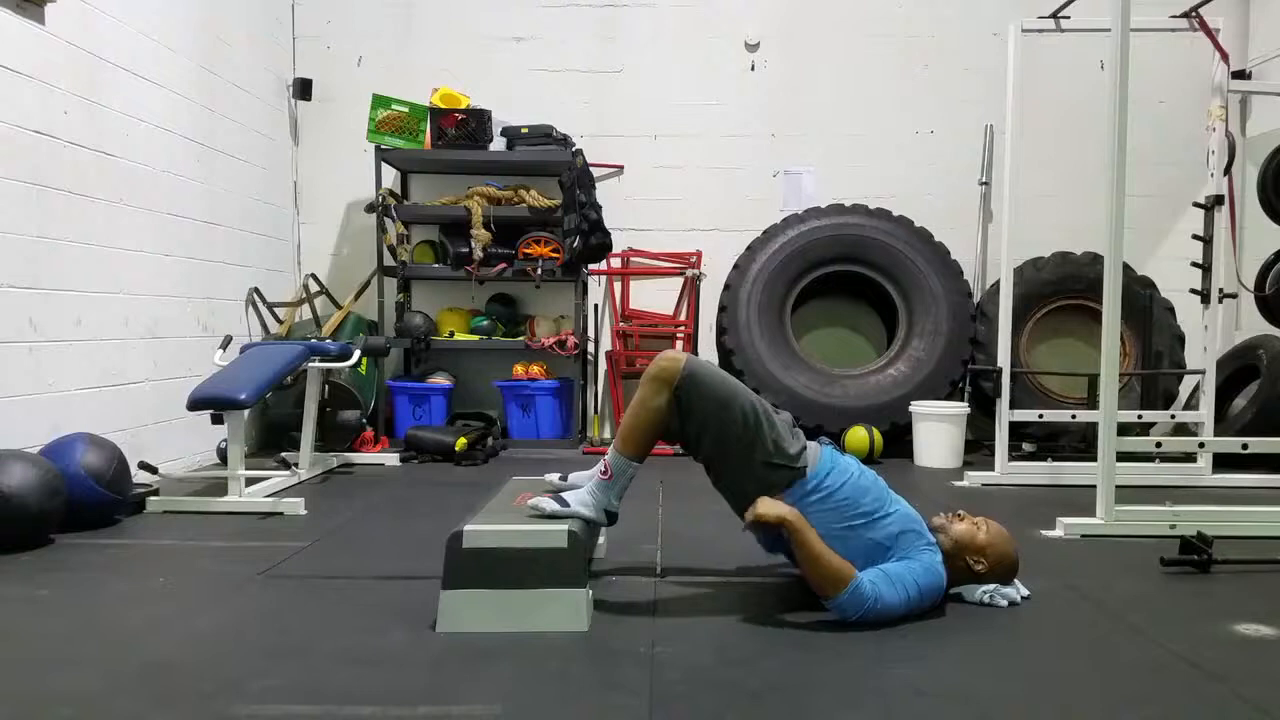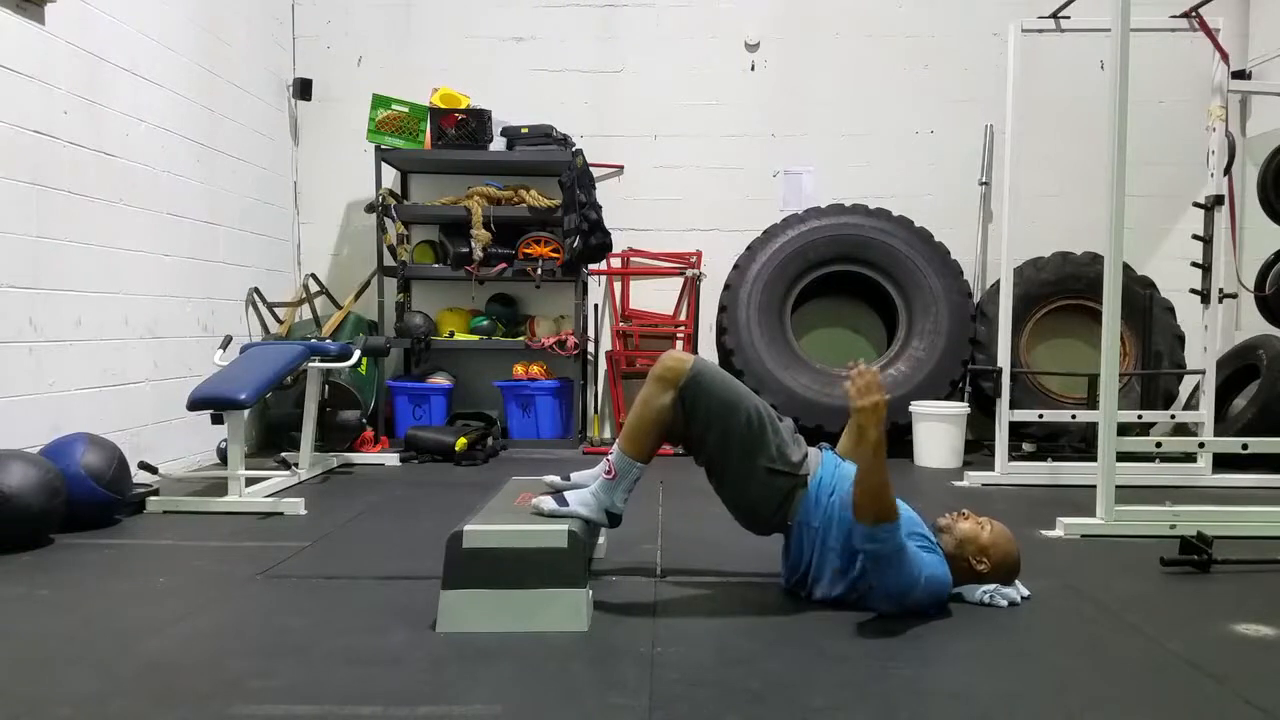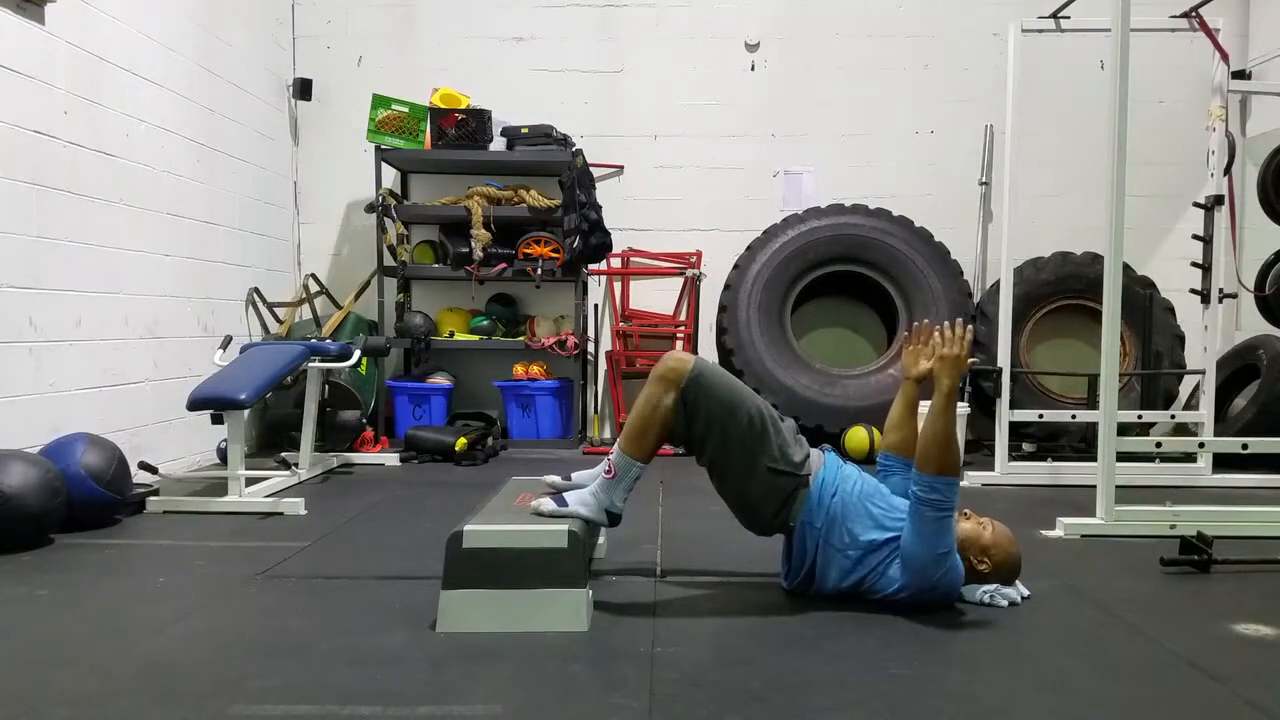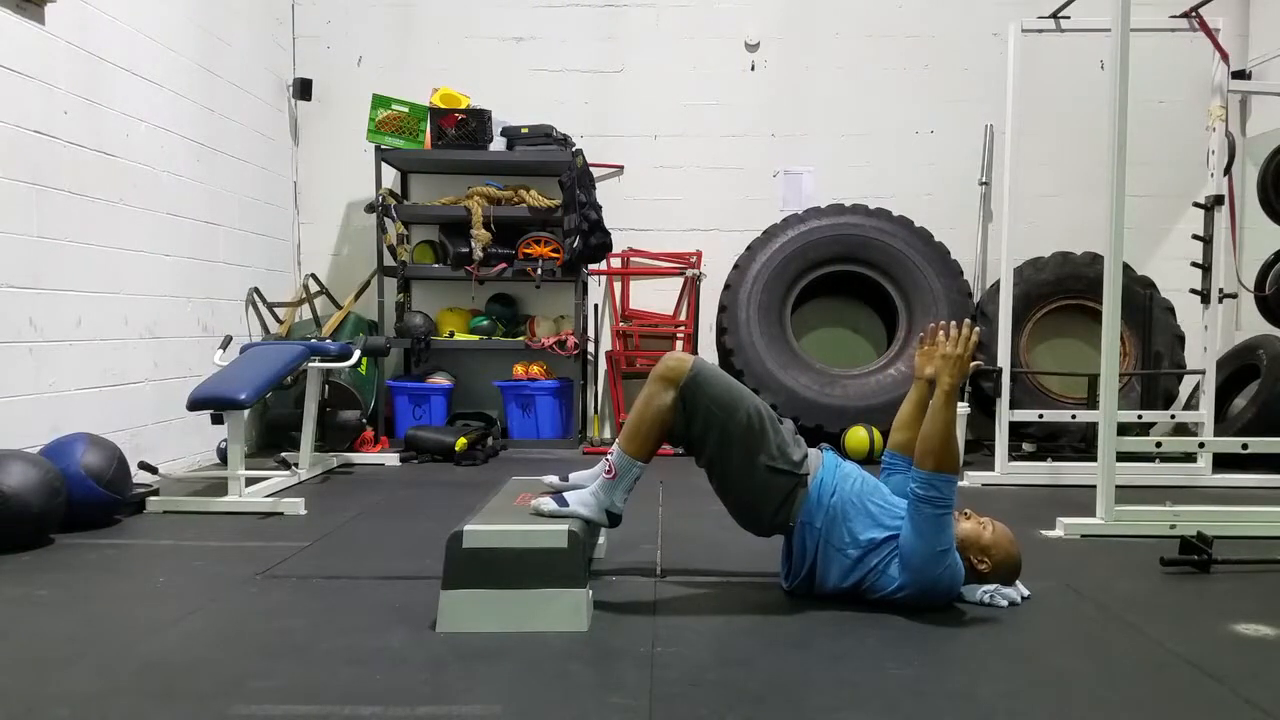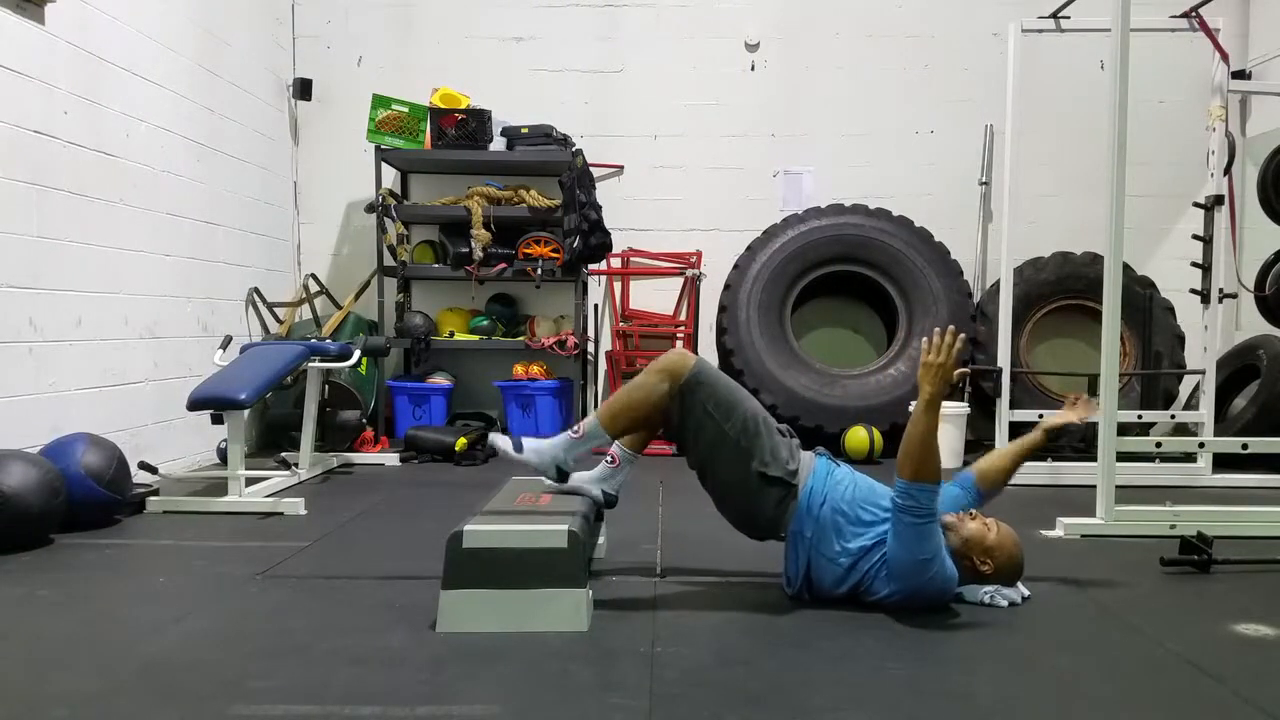
dt=0.7s
person 1, frame 1
left shoulder: (928, 575)
right shoulder: (922, 544)
left elbow: (853, 599)
left wrist: (791, 519)
left hip: (786, 478)
right hip: (800, 464)
left knee: (670, 372)
right knee: (673, 383)
left ankle: (602, 497)
right ankle: (605, 476)
person 1, frame 2
left shoulder: (929, 578)
right shoulder: (923, 545)
left elbow: (876, 532)
left wrist: (872, 429)
right wrist: (861, 415)
left hip: (785, 485)
right hip: (807, 472)
left knee: (674, 371)
right knee: (681, 392)
left ankle: (605, 497)
right ankle: (609, 477)
person 1, frame 3
left shoulder: (937, 573)
right shoulder: (912, 525)
left elbow: (937, 488)
right elbow: (897, 466)
left wrist: (946, 390)
right wrist: (911, 383)
left hip: (787, 488)
right hip: (805, 472)
left knee: (677, 372)
right knee: (679, 385)
left ankle: (605, 498)
right ankle: (608, 476)
person 1, frame 4
left shoulder: (935, 574)
right shoulder: (910, 519)
left elbow: (935, 485)
right elbow: (901, 464)
left wrist: (947, 390)
right wrist: (923, 383)
left hip: (785, 488)
right hip: (800, 476)
left knee: (675, 372)
right knee: (679, 387)
left ankle: (605, 497)
right ankle: (607, 476)
person 1, frame 5
left shoulder: (926, 575)
right shoulder: (943, 540)
left elbow: (916, 496)
right elbow: (974, 482)
left wrist: (930, 398)
right wrist: (1045, 430)
left hip: (777, 490)
right hip: (799, 470)
left knee: (676, 369)
right knee: (676, 382)
left ankle: (560, 453)
right ankle: (607, 477)
